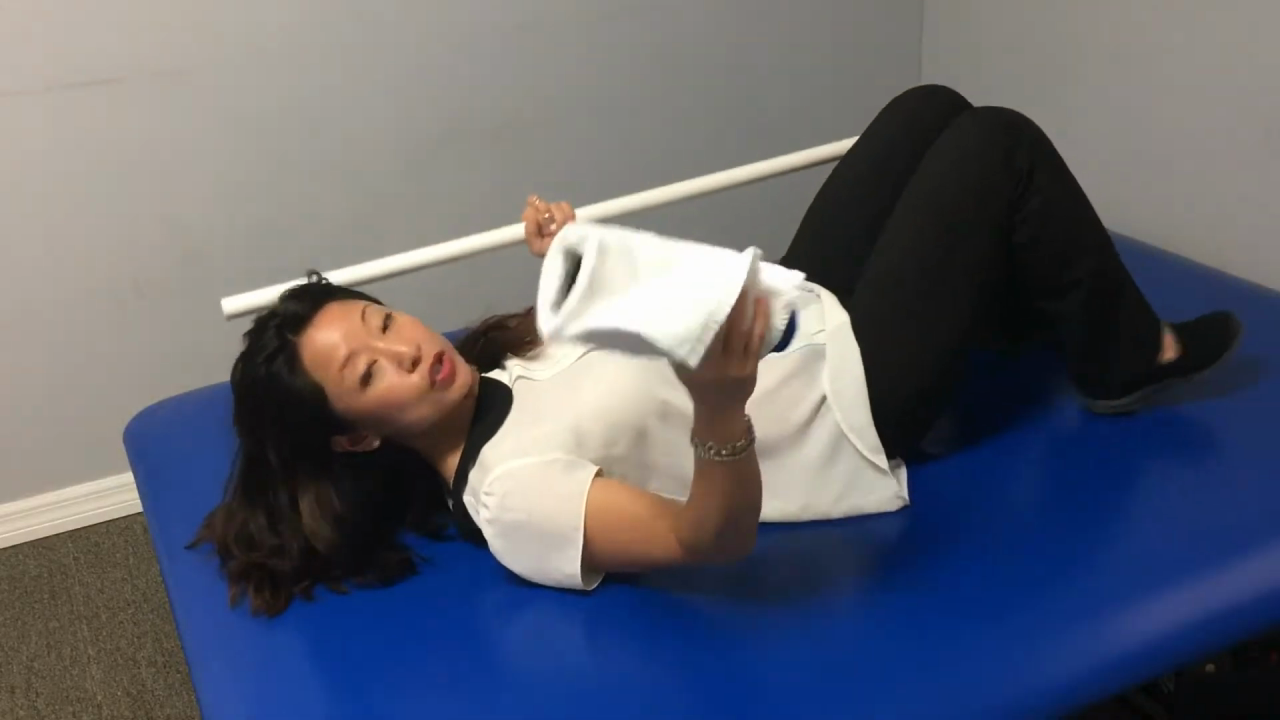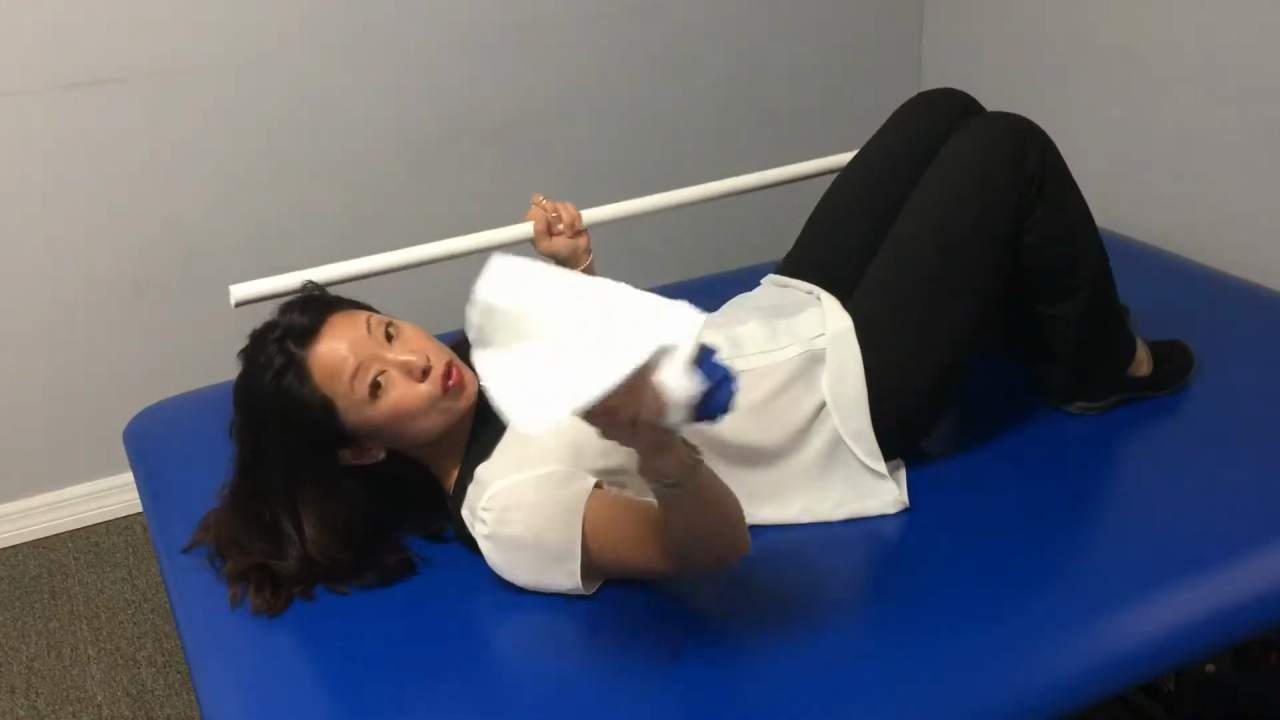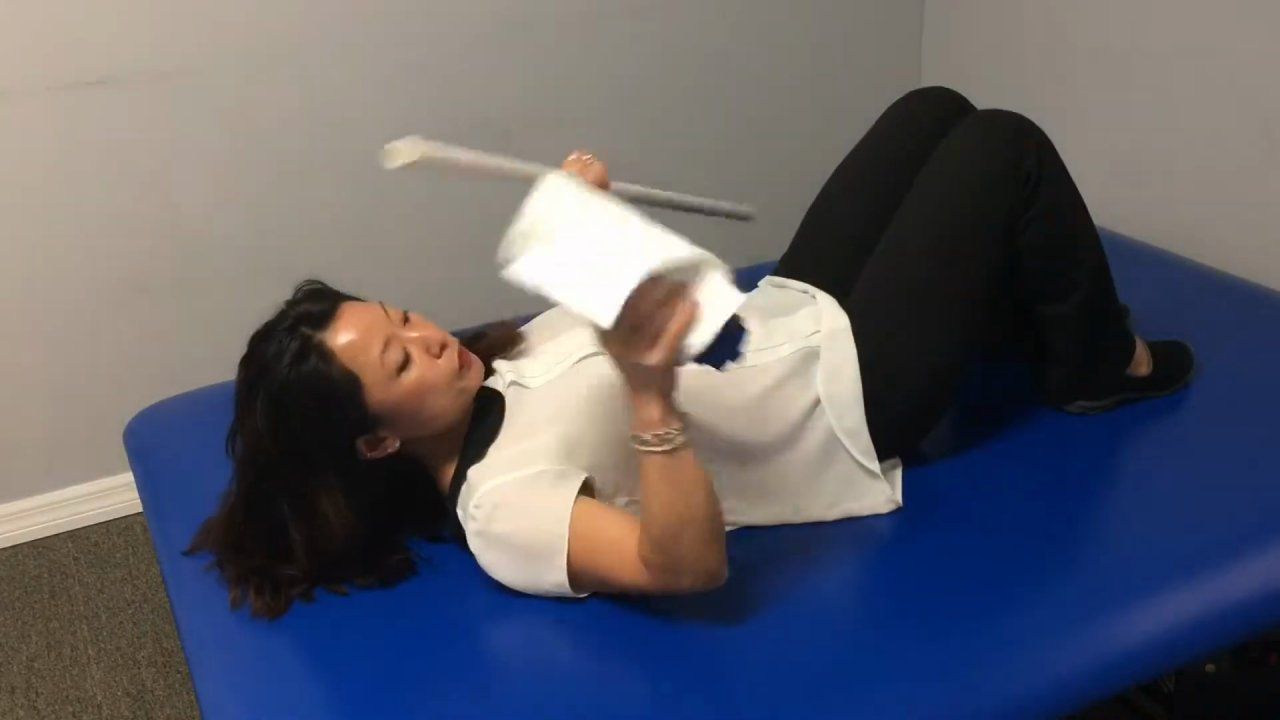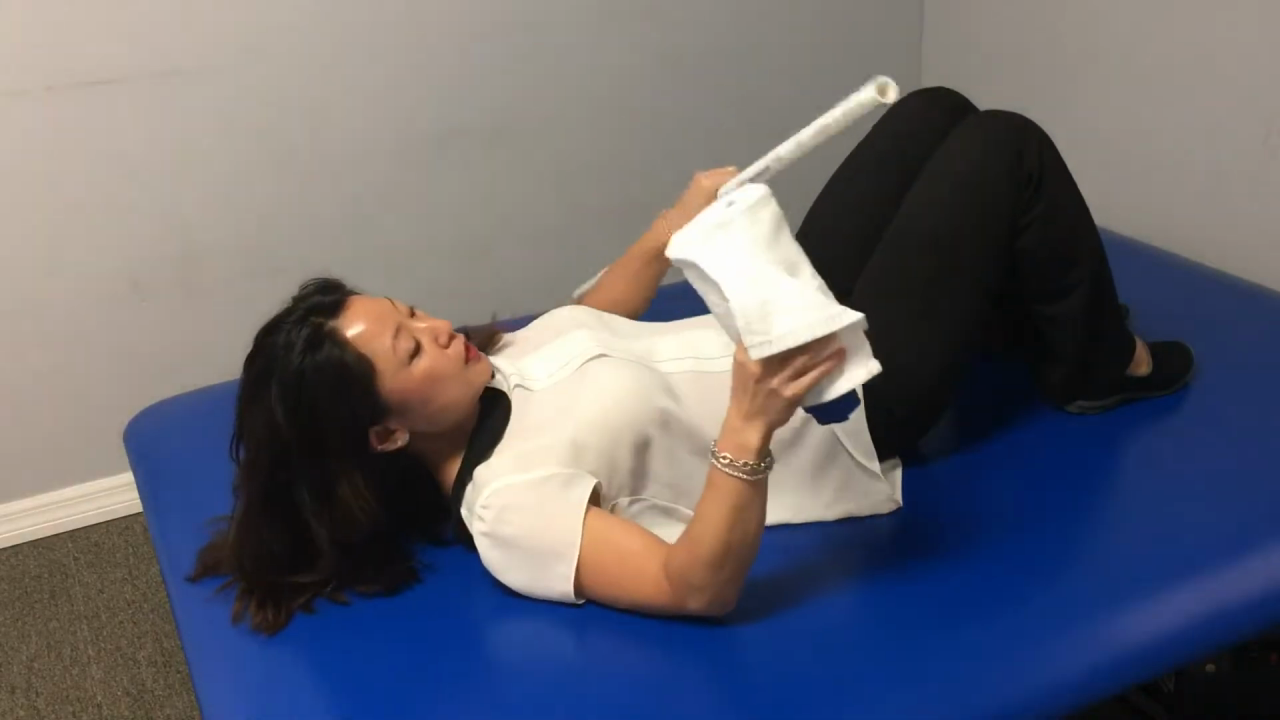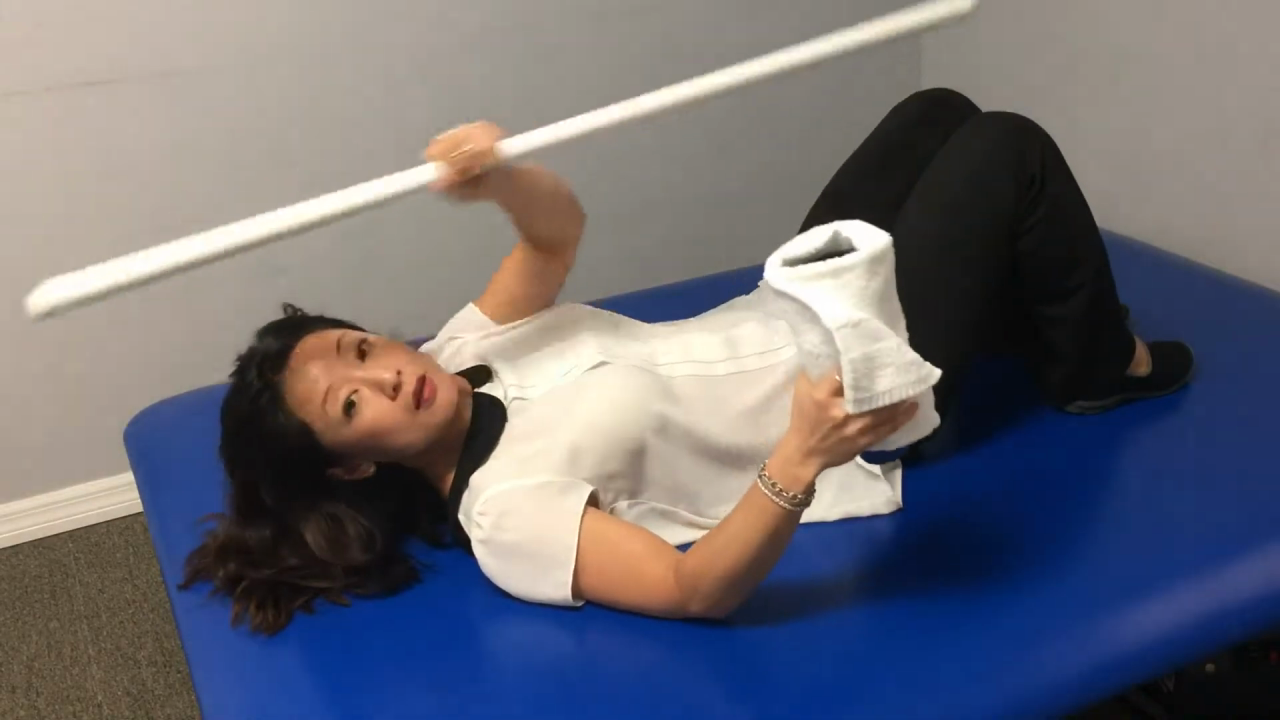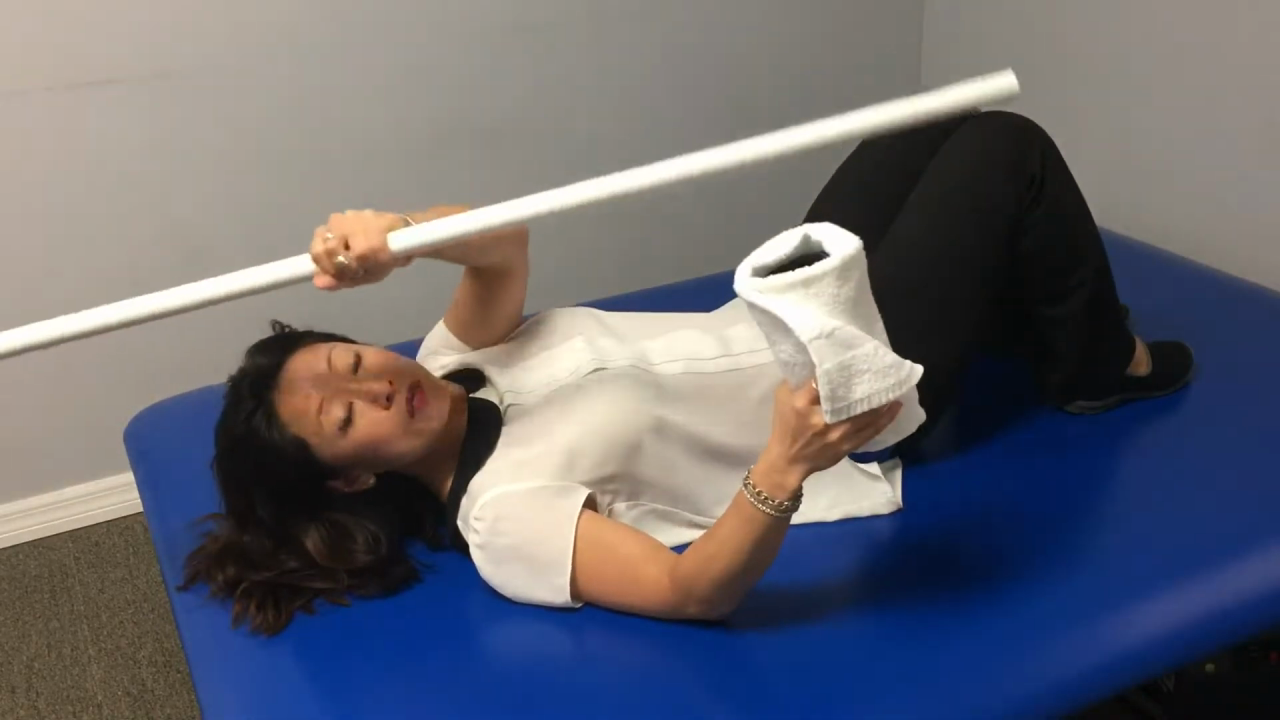
dt=0.5s
person 1, frame 1
left shoulder: (490, 361)
right shoulder: (507, 495)
right elbow: (712, 539)
right wrist: (720, 409)
left hip: (807, 316)
right hip: (861, 390)
left knee: (930, 112)
right knee: (1002, 145)
left ankle: (1027, 307)
right ankle: (1122, 361)
person 1, frame 2
right shoulder: (508, 509)
right elbow: (715, 543)
left wrist: (574, 271)
right wrist: (657, 441)
left hip: (788, 311)
right hip: (860, 393)
left knee: (947, 113)
right knee: (1010, 148)
left ankle: (1039, 322)
right ankle: (1098, 367)
person 1, frame 3
left shoulder: (479, 374)
right shoulder: (499, 508)
right elbow: (687, 564)
right wrist: (650, 398)
left hip: (792, 317)
right hip: (853, 394)
left knee: (935, 112)
right knee: (1004, 147)
left ankle: (1035, 326)
right ankle: (1098, 368)
person 1, frame 4
left shoulder: (483, 372)
right shoulder: (507, 508)
right elbow: (697, 590)
left wrist: (674, 225)
right wrist: (749, 426)
left hip: (804, 325)
right hip: (858, 398)
left knee: (935, 110)
right knee: (1007, 146)
left ankle: (1036, 325)
right ankle: (1098, 366)
person 1, frame 5
left shoulder: (464, 357)
right shoulder: (503, 516)
left elbow: (561, 228)
right elbow: (697, 590)
left wrist: (492, 173)
right wrist: (803, 462)
left hip: (795, 319)
left knee: (943, 114)
right knee: (1011, 148)
left ankle: (1029, 327)
right ankle: (1099, 368)
person 1, frame 6
left shoulder: (454, 367)
right shoulder: (499, 517)
left elbow: (503, 247)
right elbow: (693, 590)
left wrist: (395, 236)
right wrist: (784, 468)
left knee: (946, 117)
right knee: (1007, 149)
left ankle: (1042, 329)
right ankle: (1100, 365)
